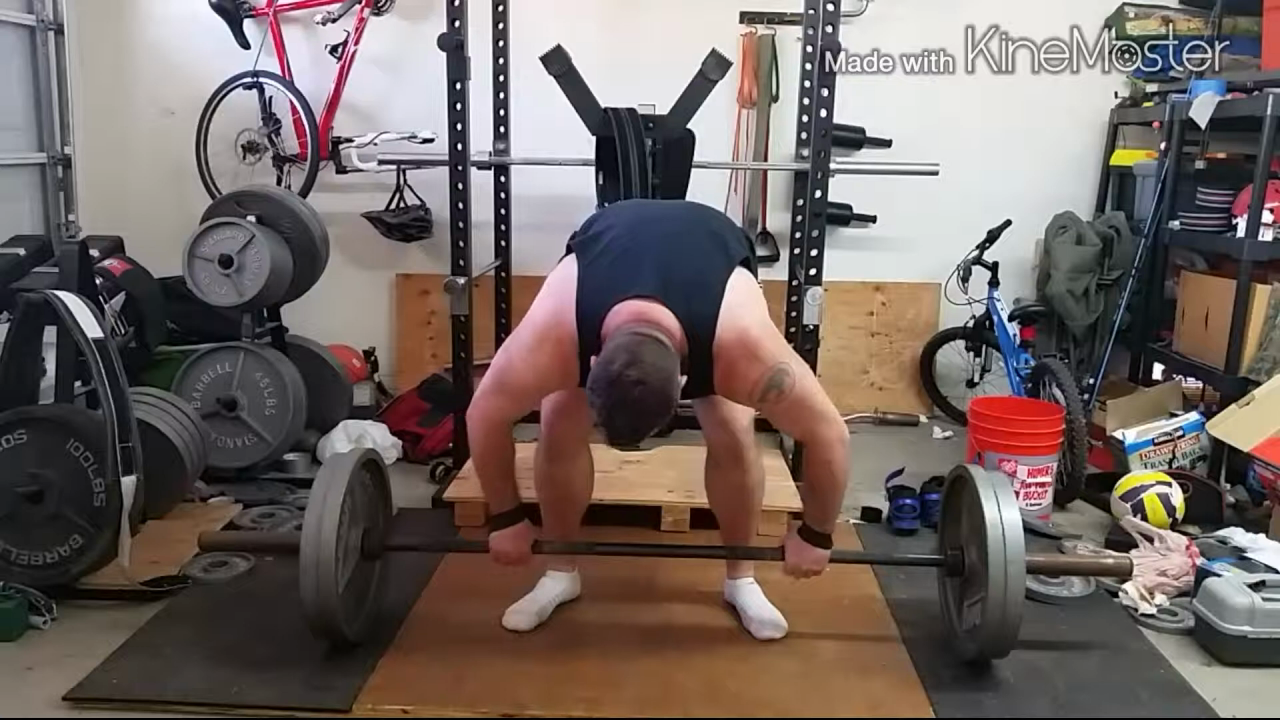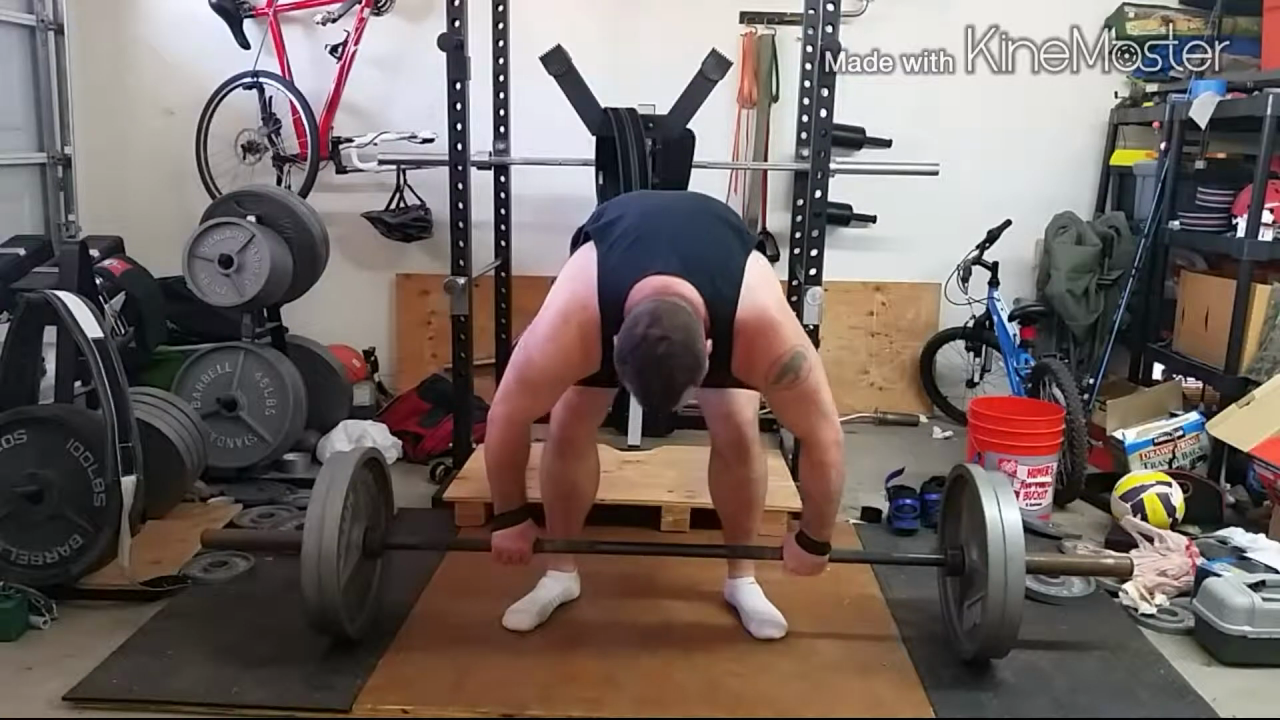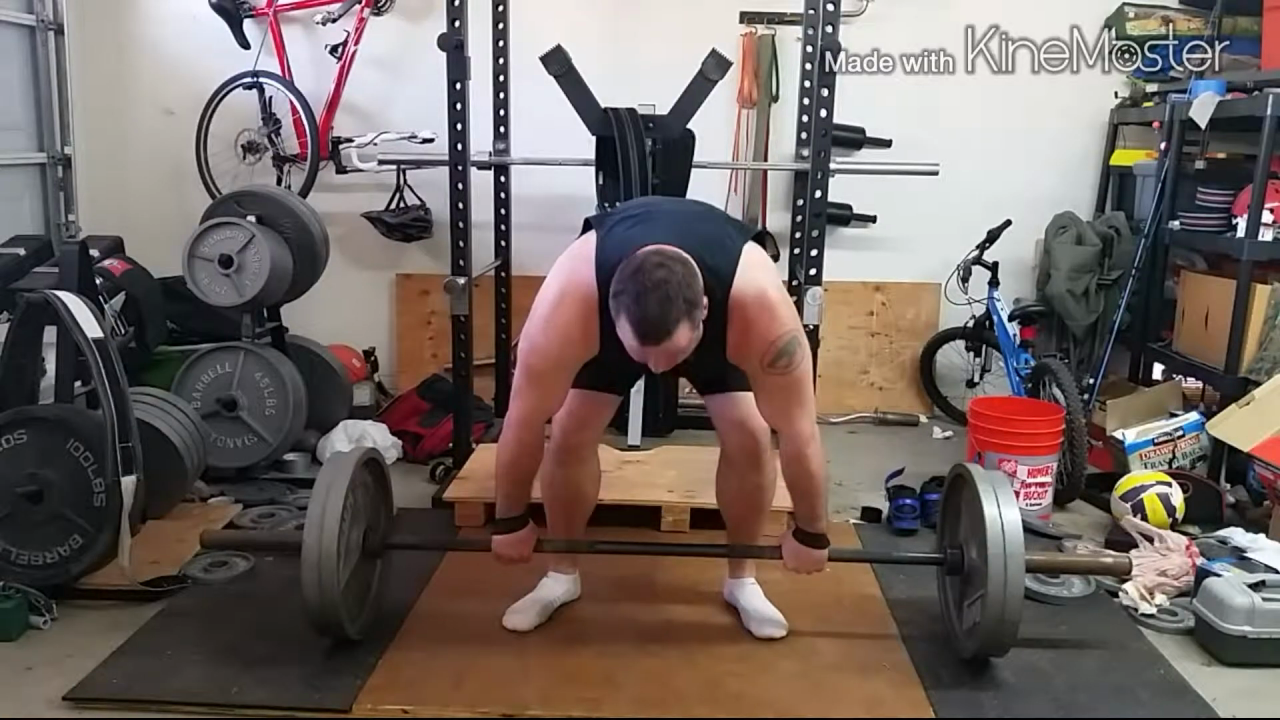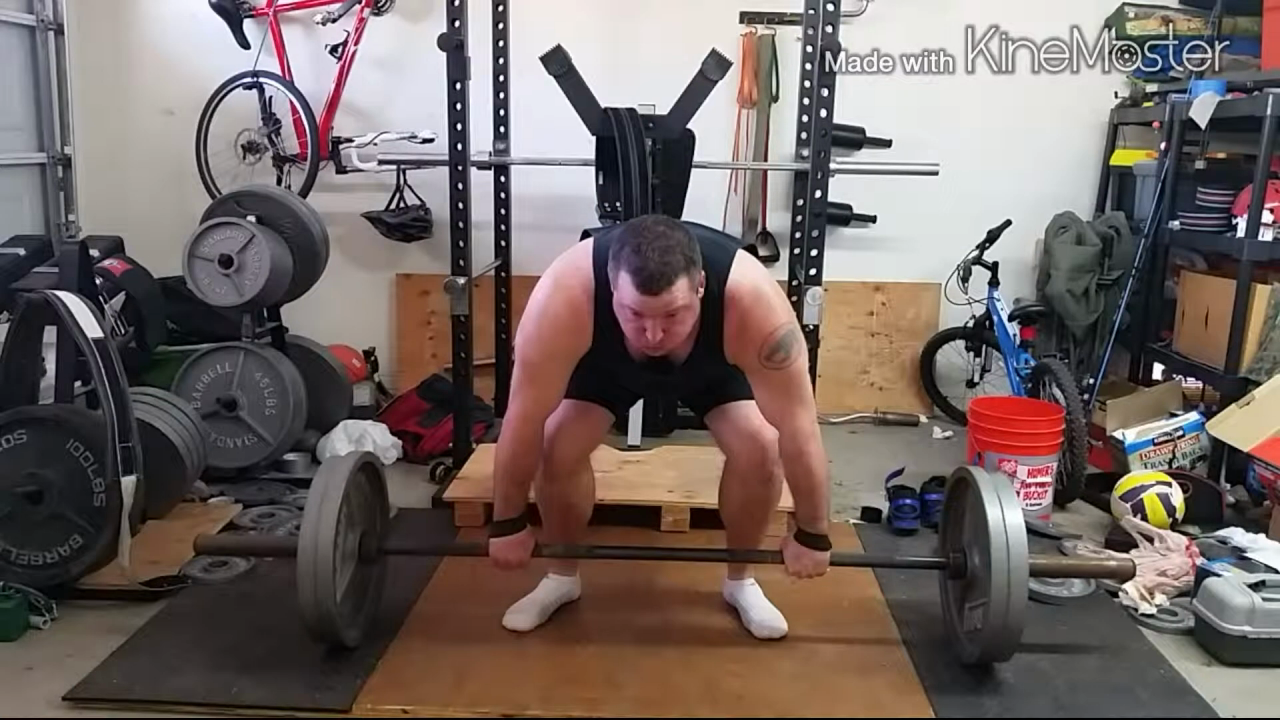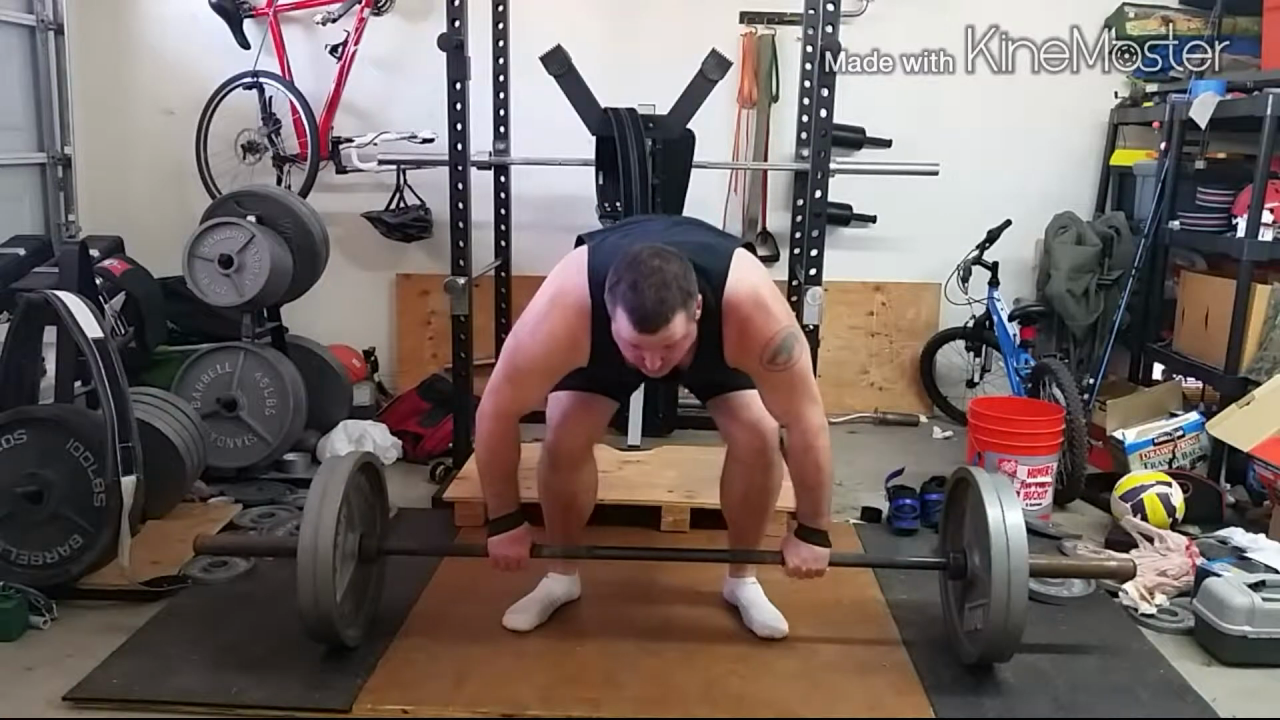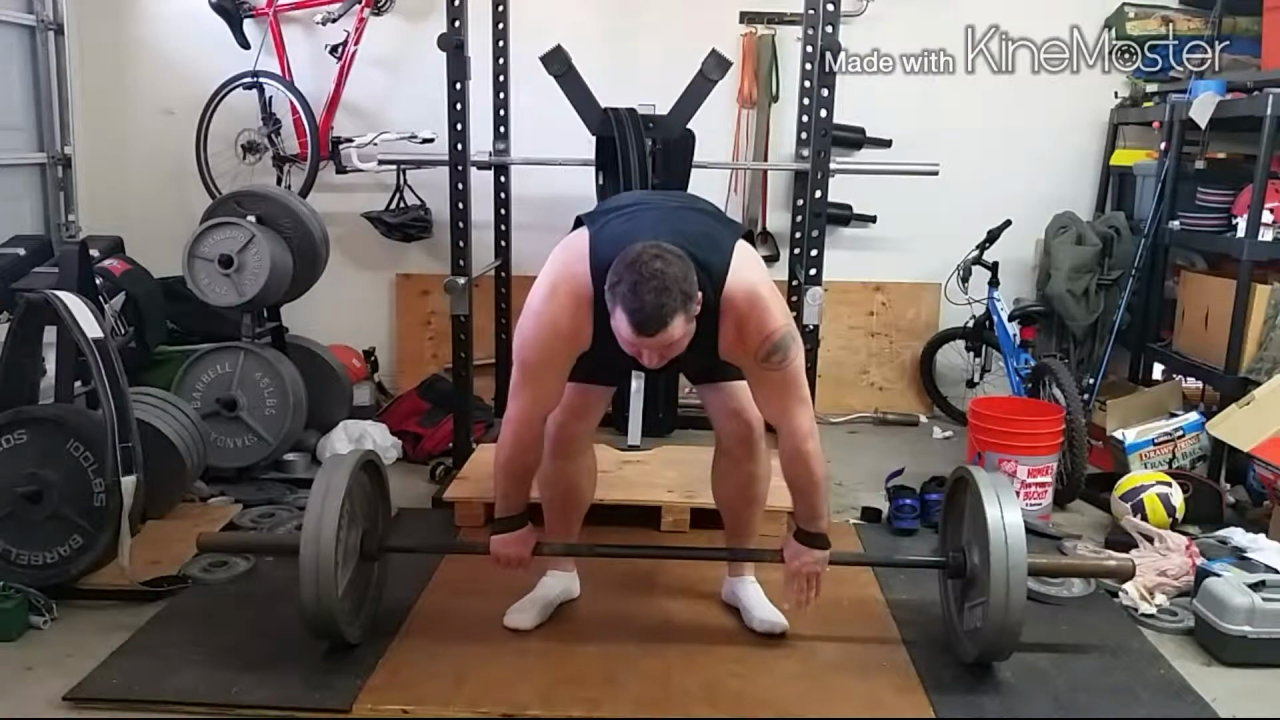
dt=0.5s
person 1, frame 1
left shoulder: (743, 348)
right shoulder: (551, 340)
left elbow: (829, 434)
right elbow: (484, 416)
left wrist: (815, 536)
right wrist: (506, 518)
left knee: (734, 437)
right knee: (558, 429)
left ankle: (740, 577)
right ankle: (560, 571)
person 1, frame 2
left shoulder: (763, 330)
right shoulder: (571, 326)
left elbow: (823, 435)
right elbow: (506, 417)
left wrist: (813, 540)
right wrist: (510, 517)
left knee: (737, 433)
right knee: (568, 427)
left ankle: (741, 576)
right ankle: (561, 572)
person 1, frame 3
left shoulder: (758, 306)
right shoulder: (568, 304)
left elbow: (797, 429)
right elbow: (526, 419)
left wrist: (810, 533)
right wrist: (510, 521)
left knee: (749, 438)
right knee: (569, 434)
left ankle: (741, 577)
right ankle: (562, 573)
person 1, frame 4
left shoulder: (753, 302)
right shoulder: (566, 295)
left elbow: (798, 427)
right elbow: (525, 418)
left wrist: (812, 535)
right wrist: (507, 524)
left knee: (760, 451)
right knee: (557, 448)
left ankle: (741, 579)
right ankle: (562, 575)
person 1, frame 5
left shoulder: (751, 309)
right shoulder: (563, 313)
left elbow: (806, 422)
right elbow: (496, 412)
left wrist: (812, 532)
right wrist: (504, 522)
left knee: (757, 439)
right knee: (565, 441)
left ankle: (741, 577)
right ankle: (562, 574)
person 1, frame 6
left shoulder: (749, 304)
right shoulder: (563, 297)
left elbow: (795, 423)
right elbow: (526, 415)
left wrist: (810, 534)
right wrist: (510, 520)
left hip: (713, 272)
left knee: (743, 428)
right knee: (565, 427)
left ankle: (740, 576)
right ankle: (560, 571)
